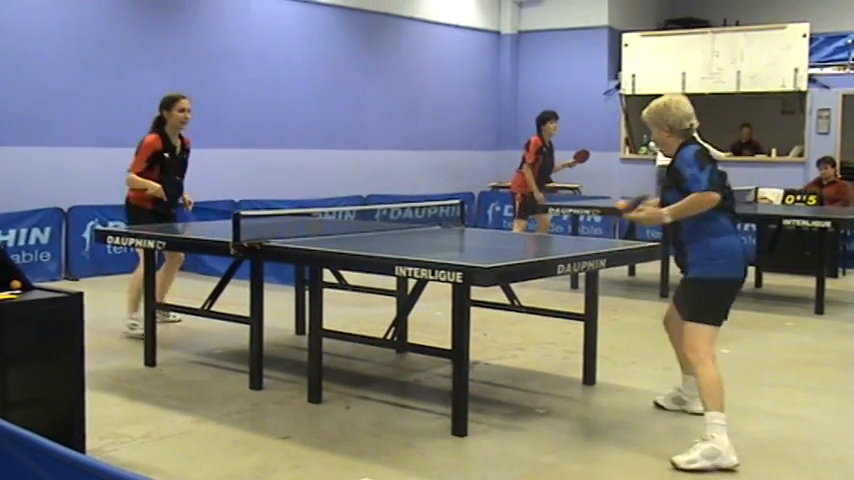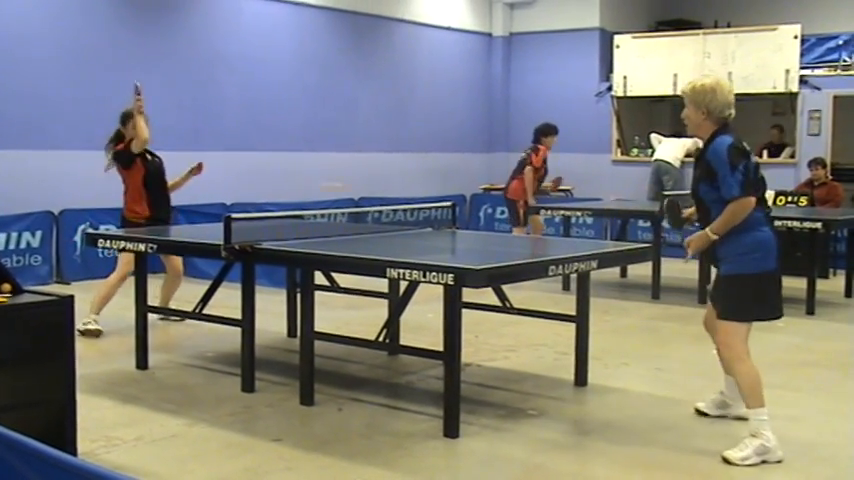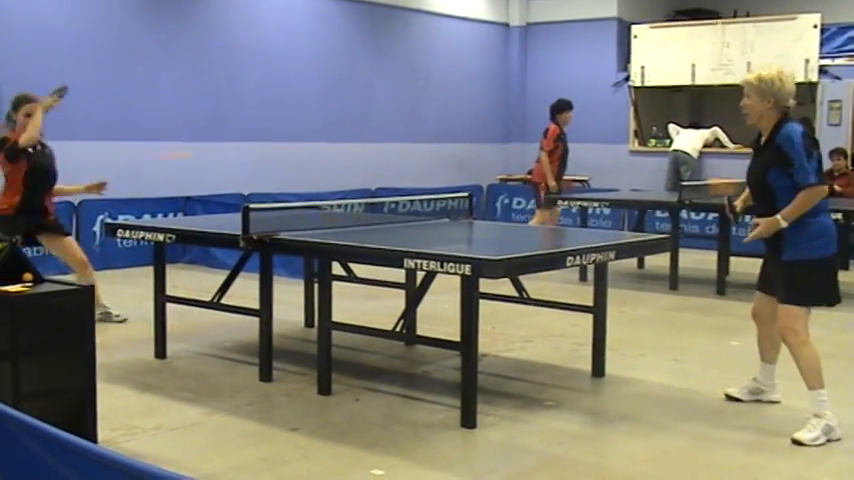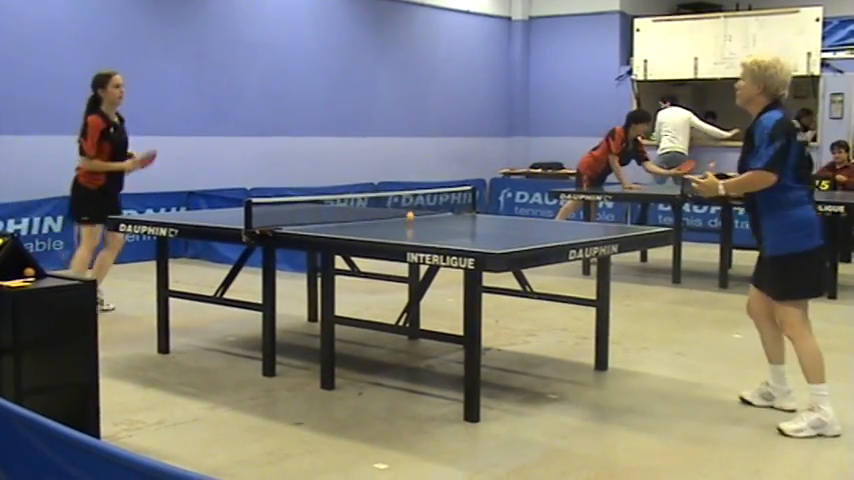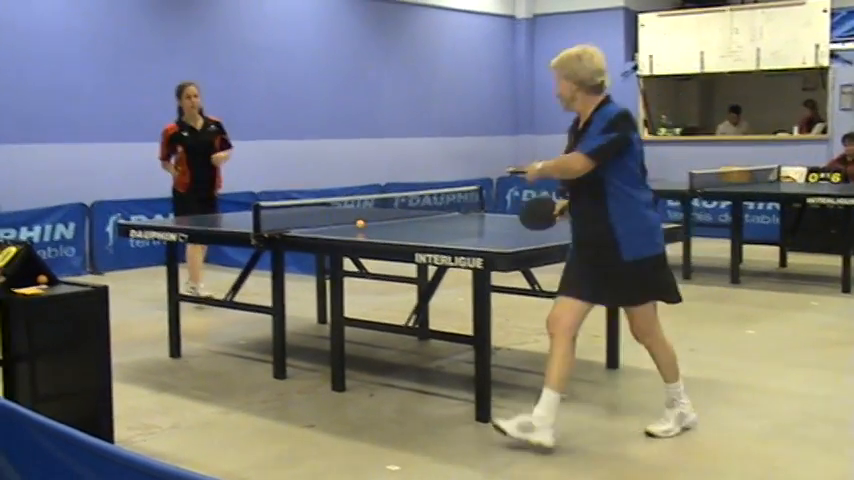
dt=1s
person 1, frame 1
left shoulder: (690, 155)
right shoulder: (690, 158)
left elbow: (708, 198)
right elbow: (668, 201)
left wrist: (662, 215)
right wrist: (647, 207)
left hip: (715, 262)
right hip: (712, 260)
left knee: (698, 350)
right knee: (674, 322)
left ankle: (717, 443)
right ankle: (690, 393)
person 1, frame 2
left shoulder: (723, 149)
right shoulder: (716, 147)
left elbow: (745, 201)
left wrist: (707, 235)
right wrist: (697, 212)
left hip: (745, 258)
right hip: (737, 257)
left knee: (730, 345)
right knee: (713, 323)
left ankle: (764, 437)
right ankle: (732, 399)
person 1, frame 3
left shoulder: (793, 136)
right shoulder: (763, 140)
left elbow: (816, 188)
left wrist: (778, 220)
right wrist: (743, 200)
left hip: (807, 245)
right hip: (783, 246)
left knee: (791, 330)
right knee: (762, 314)
left ankle: (825, 418)
right ankle: (765, 384)
person 1, frame 4
left shoulder: (771, 123)
right shoulder: (767, 123)
left elbow: (765, 176)
left wrist: (721, 187)
right wrist: (735, 189)
left hip: (790, 235)
right hip: (780, 235)
left knee: (793, 324)
right knee: (759, 308)
left ankle: (822, 412)
right ankle: (778, 389)
person 1, frame 5
left shoulder: (615, 117)
right shoulder: (580, 124)
left elbow: (579, 164)
left wrist: (539, 170)
right wrist: (567, 203)
left hip: (630, 244)
right hip: (591, 246)
left knee: (645, 331)
right knee: (559, 326)
left ankle: (680, 407)
right ankle: (542, 421)
person 2, frame 1
left shoulder: (184, 144)
right shoulder: (152, 142)
right elbow: (131, 177)
left wrist: (182, 195)
right wrist: (150, 185)
left hip: (165, 209)
right hip: (141, 208)
left knee: (176, 257)
left ankle: (157, 308)
right ankle: (132, 318)
person 2, frame 2
left shoulder: (153, 157)
right shoulder: (121, 153)
right elbow: (140, 143)
left wrist: (188, 175)
right wrist: (138, 113)
left hip: (162, 222)
right hip: (136, 223)
left knee: (176, 271)
right knee: (123, 272)
left ankle: (163, 309)
right ankle: (90, 318)
person 2, frame 3
left shoulder: (45, 150)
right elbow: (29, 138)
left wrist: (84, 190)
right wrist: (41, 108)
left hip: (42, 214)
left knee: (81, 262)
left ankle: (101, 309)
person 2, frame 4
left shoulder: (118, 120)
right shoulder: (94, 122)
right elbow: (86, 163)
left wrist: (127, 158)
right wrist: (122, 166)
left hip: (108, 192)
right hip: (89, 190)
left knee: (115, 243)
right knee: (89, 244)
person 2, frame 5
left shoulder: (215, 125)
right shoulder: (172, 131)
left elbow: (227, 150)
right elbow: (164, 161)
left wrist: (222, 156)
right wrist: (172, 169)
left hip: (209, 189)
right hip: (186, 191)
left ankle: (192, 283)
right ankle: (197, 287)
